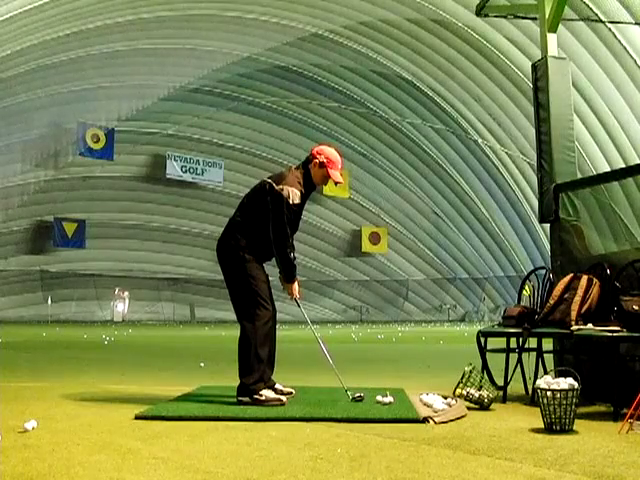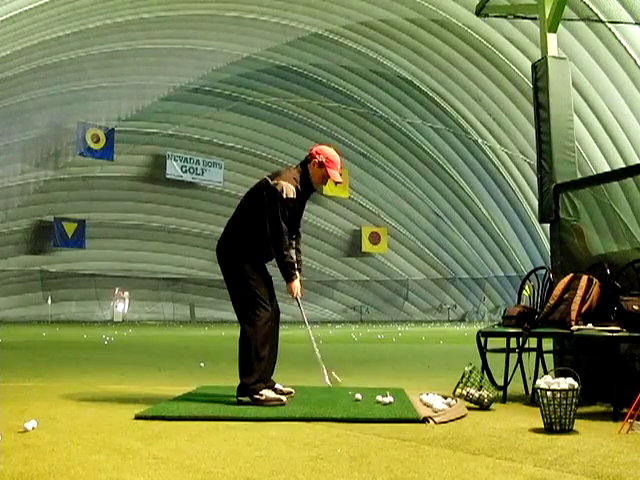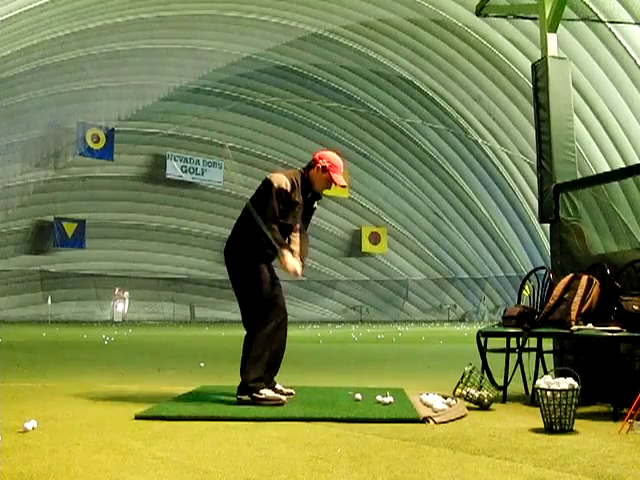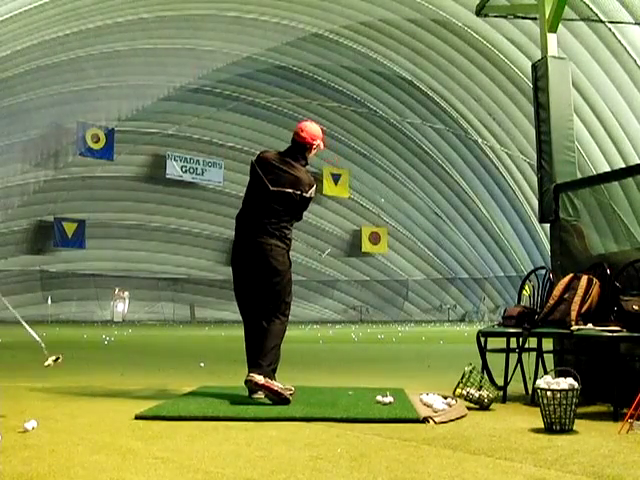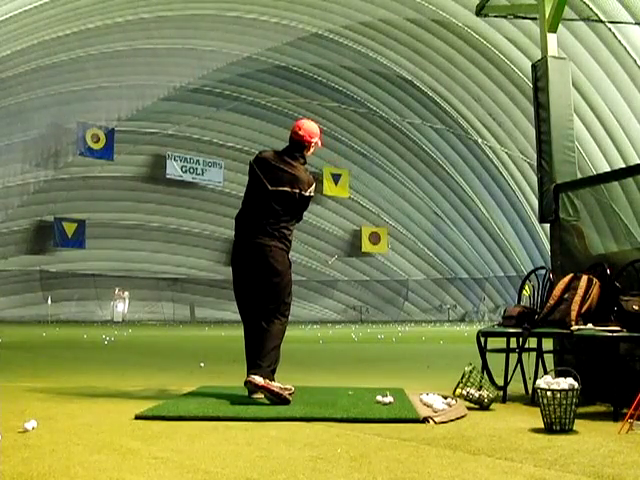
dt=0.7s
person 1, frame 1
left shoulder: (296, 184)
right shoulder: (289, 187)
left elbow: (284, 235)
right elbow: (280, 237)
left wrist: (288, 273)
right wrist: (290, 277)
left hip: (247, 252)
right hip: (239, 250)
left knee: (266, 314)
right knee: (257, 315)
left ankle: (262, 379)
right ankle: (250, 387)
person 1, frame 2
left shoulder: (300, 188)
right shoulder: (286, 184)
left elbow: (292, 233)
right elbow: (277, 235)
left wrist: (295, 271)
right wrist: (290, 276)
left hip: (251, 255)
right hip: (238, 252)
left knee: (270, 314)
right knee: (258, 315)
left ankle: (263, 380)
right ankle: (250, 387)
person 1, frame 3
left shoulder: (309, 200)
right shoulder: (282, 182)
left elbow: (300, 235)
right elbow: (267, 223)
left wrist: (294, 258)
right wrist: (284, 254)
left hip: (259, 257)
right hip: (246, 254)
left knee: (278, 318)
right knee: (264, 318)
left ankle: (265, 380)
right ankle: (251, 386)
person 1, frame 4
left shoulder: (263, 160)
right shoulder: (307, 183)
left hip: (243, 244)
right hip: (272, 249)
left knee: (253, 315)
right knee: (277, 313)
left ankle: (258, 377)
right ankle: (262, 373)
person 1, frame 5
left shoulder: (262, 159)
right shoulder: (306, 181)
left hip: (243, 245)
right hip: (272, 250)
left knee: (252, 315)
right knee: (276, 314)
left ankle: (257, 377)
right ankle: (261, 375)
